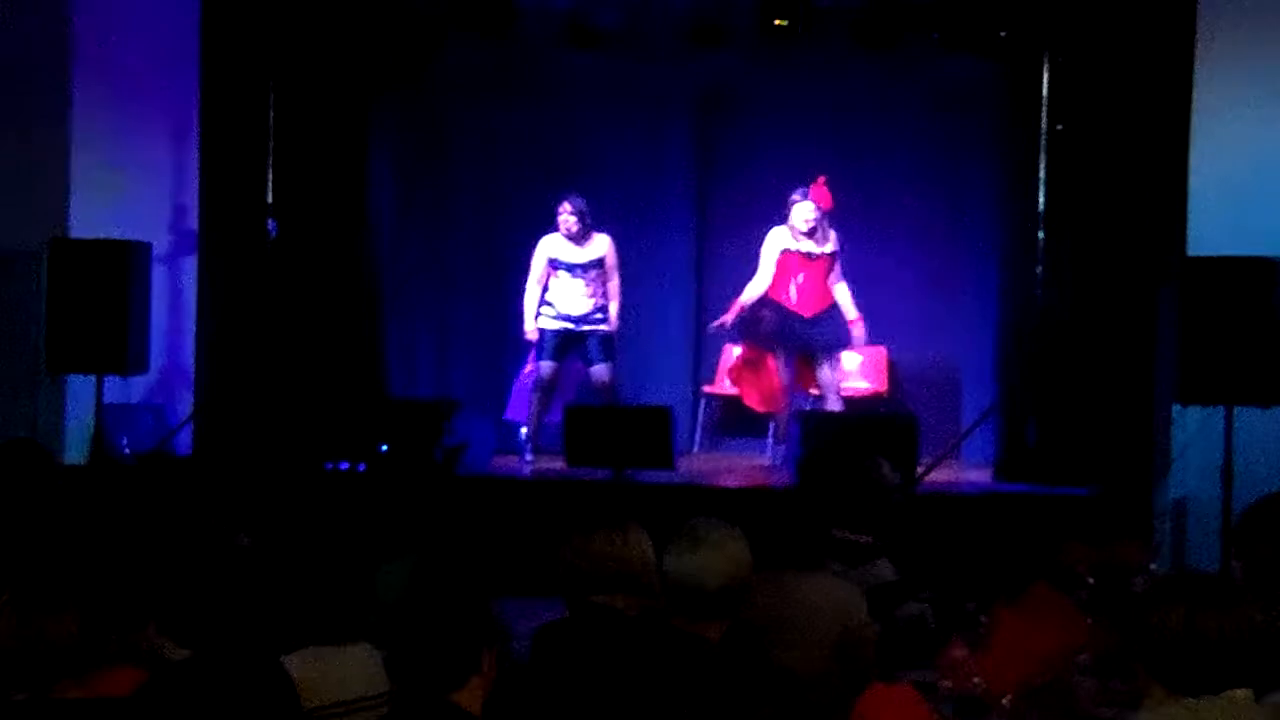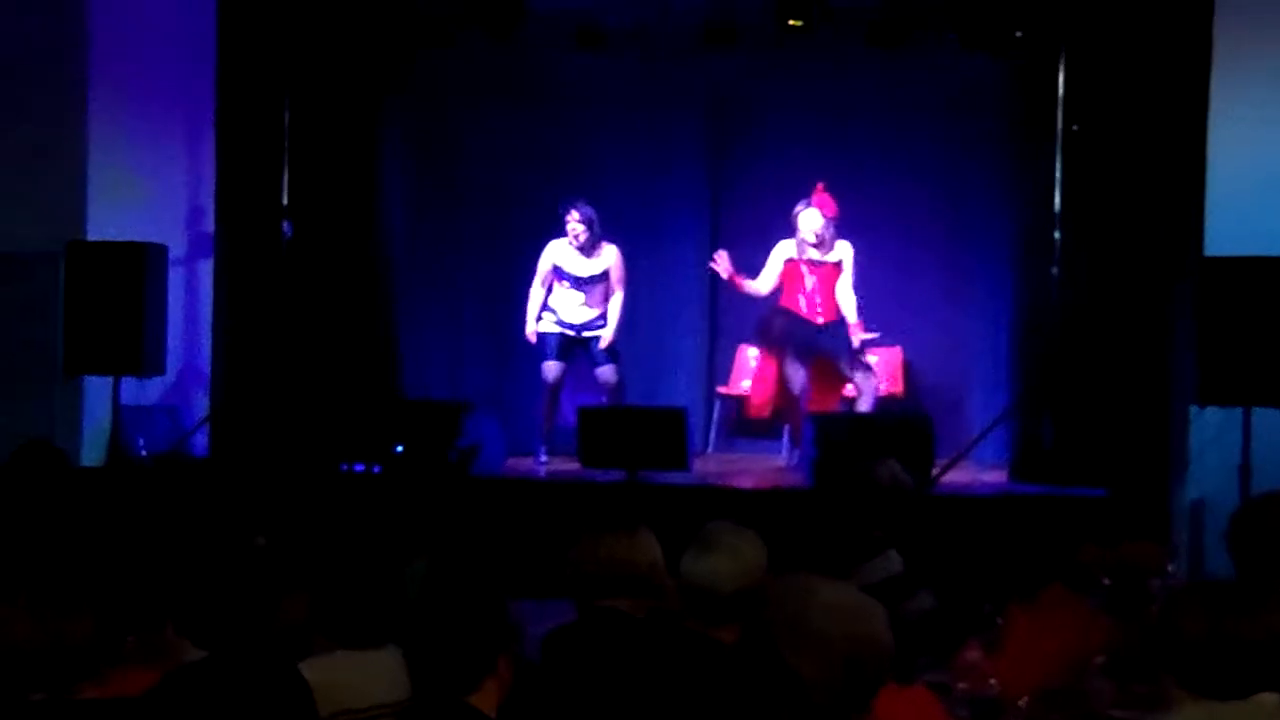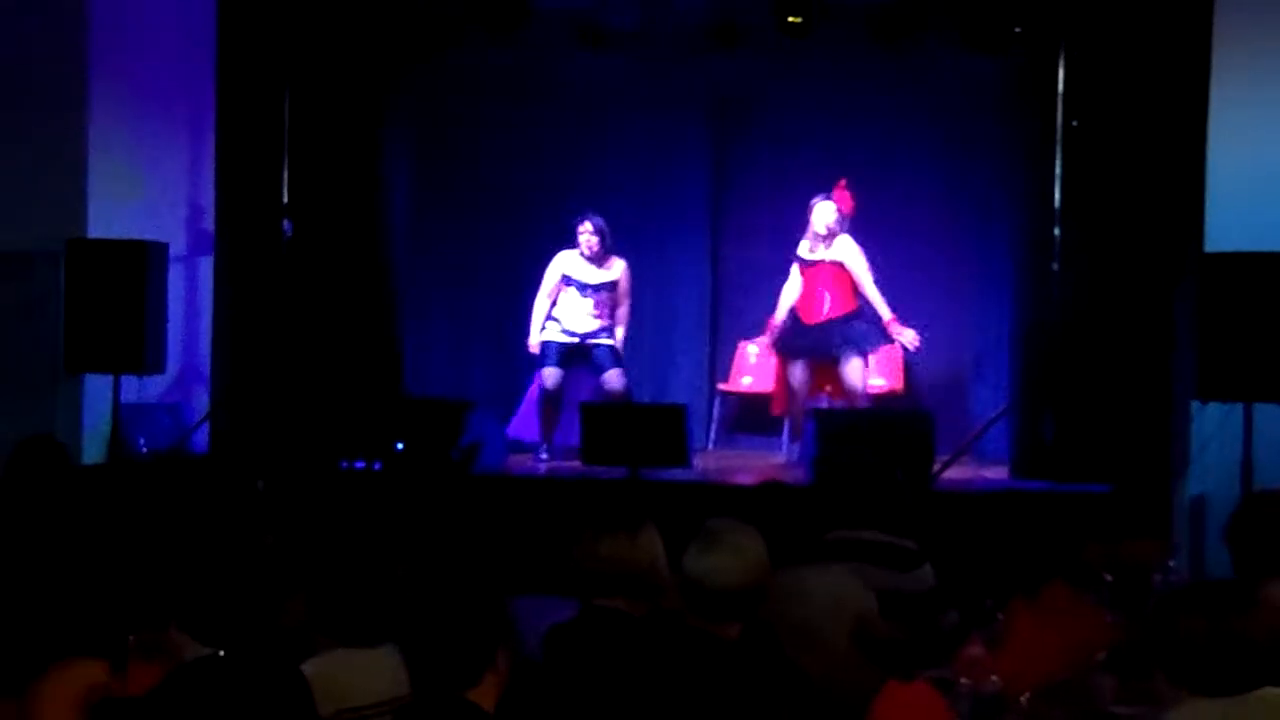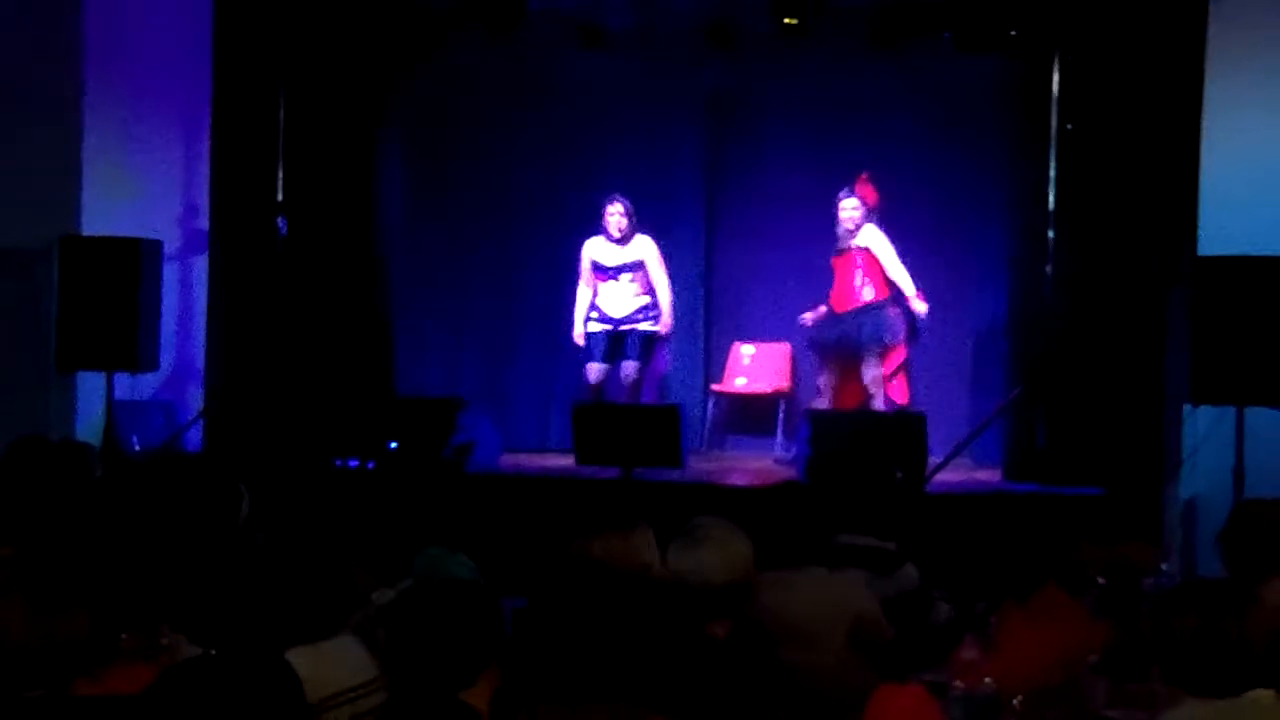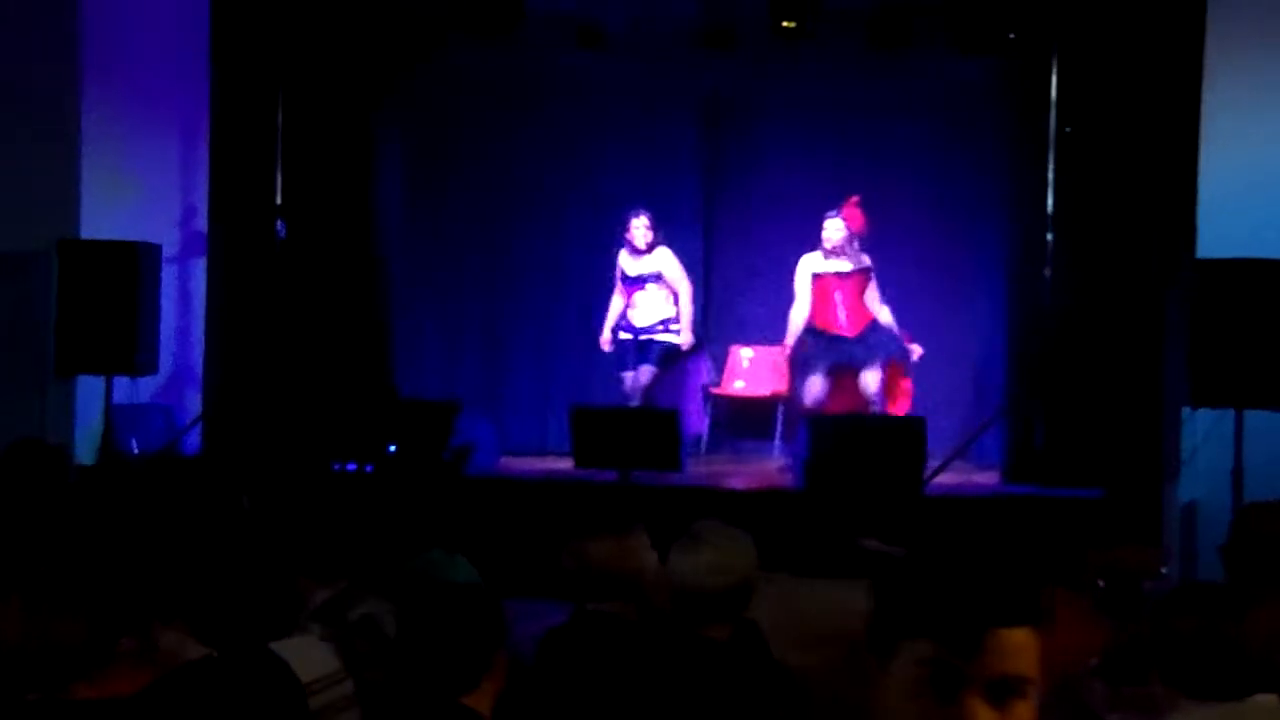
dt=0.7s
person 1, frame 1
left shoulder: (829, 238)
right shoulder: (778, 236)
left elbow: (837, 283)
right elbow: (762, 280)
left wrist: (855, 318)
right wrist: (736, 309)
left hip: (819, 321)
right hip: (783, 320)
left knee: (830, 387)
right knee: (784, 386)
person 1, frame 2
left shoulder: (843, 249)
right shoulder: (786, 248)
left elbow: (845, 291)
right elbow: (762, 287)
left wrist: (855, 327)
right wrist: (732, 276)
left hip: (831, 328)
right hip: (794, 327)
left knee: (868, 384)
right knee: (799, 391)
person 1, frame 3
left shoulder: (844, 245)
right shoulder: (805, 245)
left elbow: (867, 286)
right elbow: (793, 286)
left wrist: (891, 323)
right wrist: (775, 324)
left hip: (843, 326)
right hip: (805, 327)
left knee: (855, 386)
right knee: (796, 388)
person 1, frame 4
left shoulder: (869, 233)
right shoulder: (844, 244)
left elbow: (895, 269)
left wrist: (914, 297)
right wrist: (820, 311)
left hip: (870, 317)
right hip: (840, 320)
left knee: (872, 384)
right knee: (826, 387)
person 1, frame 5
left shoulder: (862, 262)
right shoulder: (809, 262)
left elbow: (876, 305)
right elbow: (801, 307)
left wrist: (903, 340)
right wrist: (788, 345)
left hip: (865, 338)
right hip: (824, 341)
left knee: (873, 392)
right knee: (811, 401)
person 2, frame 1
left shoulder: (603, 242)
right shoulder: (549, 243)
left elbow: (612, 281)
right elbow: (534, 283)
left wrist: (614, 315)
right wrist: (529, 319)
left hip: (594, 324)
right hip: (553, 322)
left knee: (604, 381)
right knee: (545, 379)
right ankle: (529, 441)
person 2, frame 2
left shoulder: (610, 253)
right shoulder: (556, 248)
left elbow: (617, 293)
right elbow: (539, 285)
left wrist: (611, 327)
right wrist: (531, 321)
left hip: (595, 328)
right hip: (555, 326)
left knee: (610, 382)
right knee: (552, 381)
right ankle: (544, 444)
person 2, frame 3
left shoulder: (618, 266)
right shoulder: (564, 259)
left elbow: (623, 306)
right elbow: (544, 297)
left wrist: (618, 339)
right wrist: (534, 332)
left hip: (599, 337)
right hip: (559, 333)
left knee: (618, 387)
right knee: (550, 385)
right ankle: (545, 444)
person 2, frame 4
left shoulder: (644, 244)
right shoulder: (592, 246)
left elbow: (661, 281)
right elbow: (585, 287)
left wrist: (666, 314)
right wrist: (578, 322)
left hip: (639, 319)
right hip: (603, 320)
left knee: (629, 378)
right knee: (594, 378)
person 2, frame 5
left shoulder: (663, 256)
right shoulder: (624, 256)
left elbow: (685, 291)
left wrist: (686, 329)
right wrist: (607, 328)
left hip: (662, 330)
right hip: (631, 330)
left knee: (641, 384)
right knee: (629, 387)
